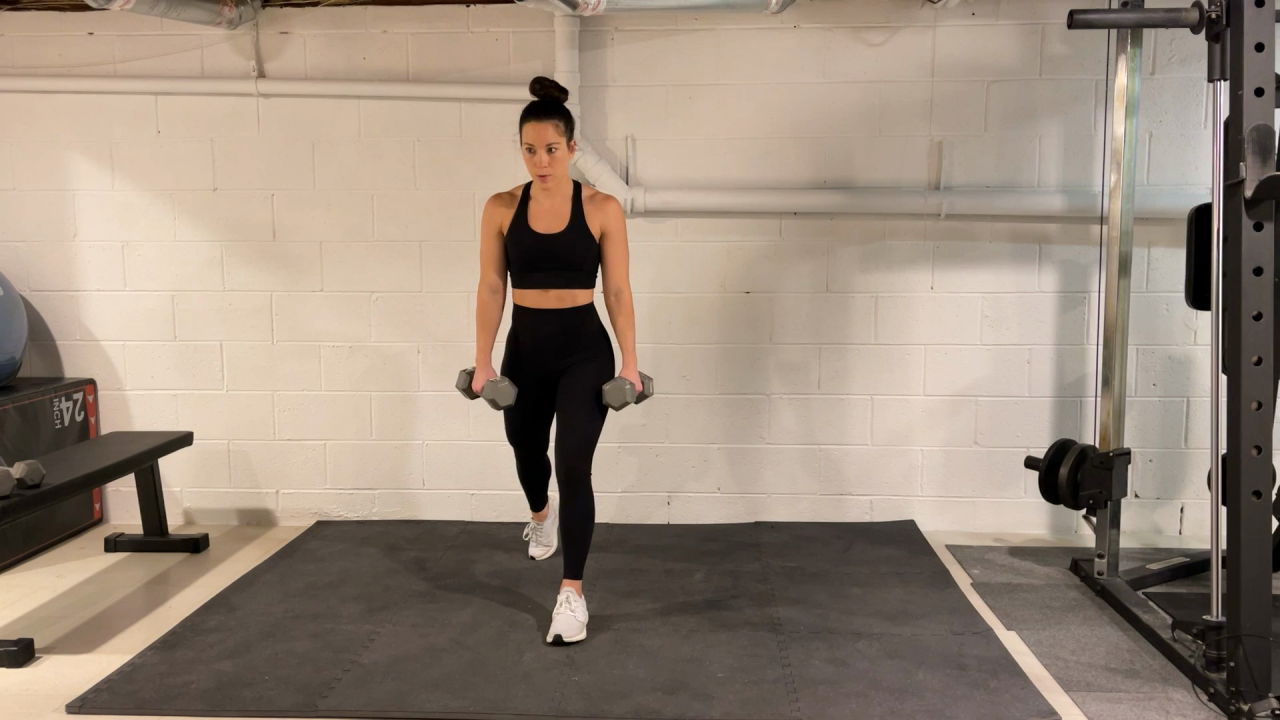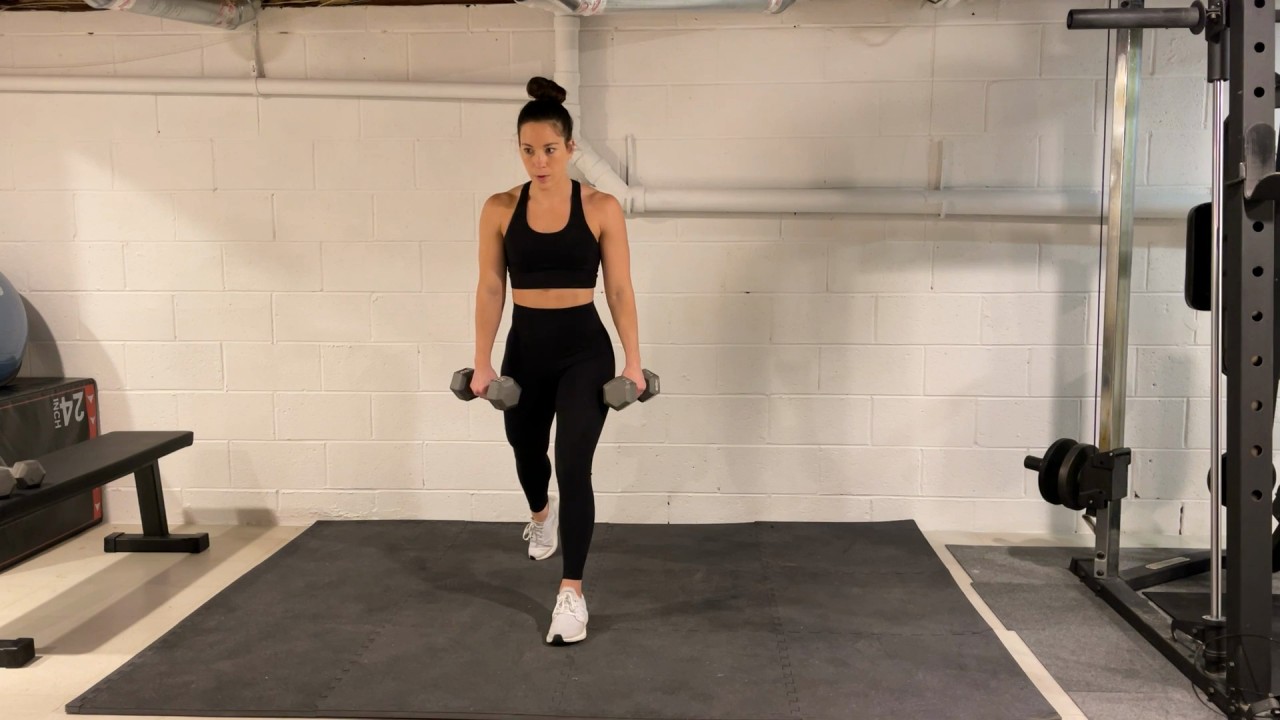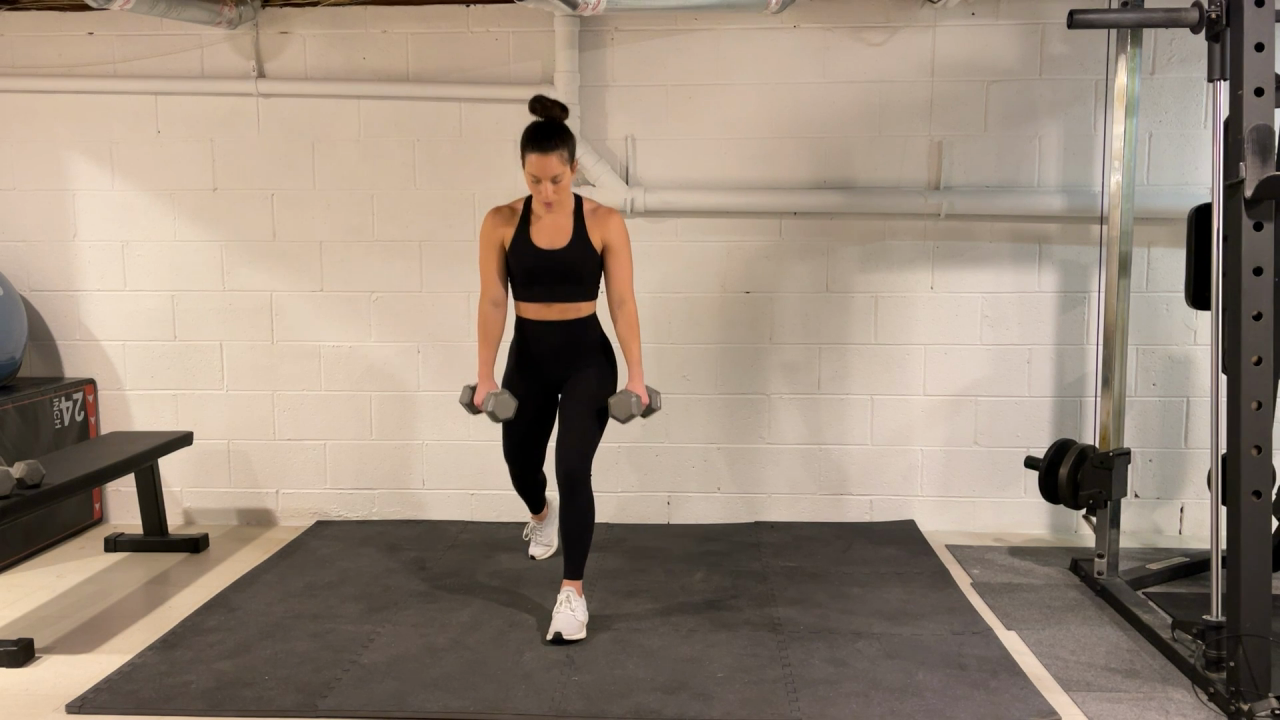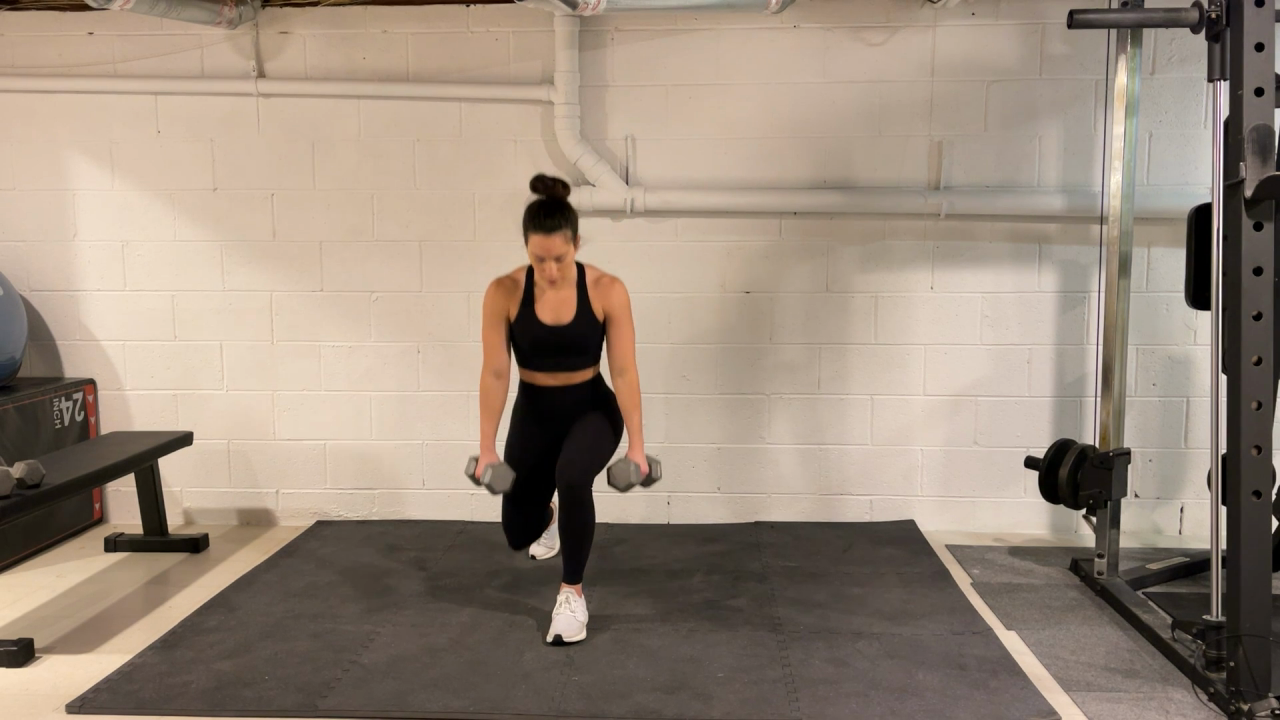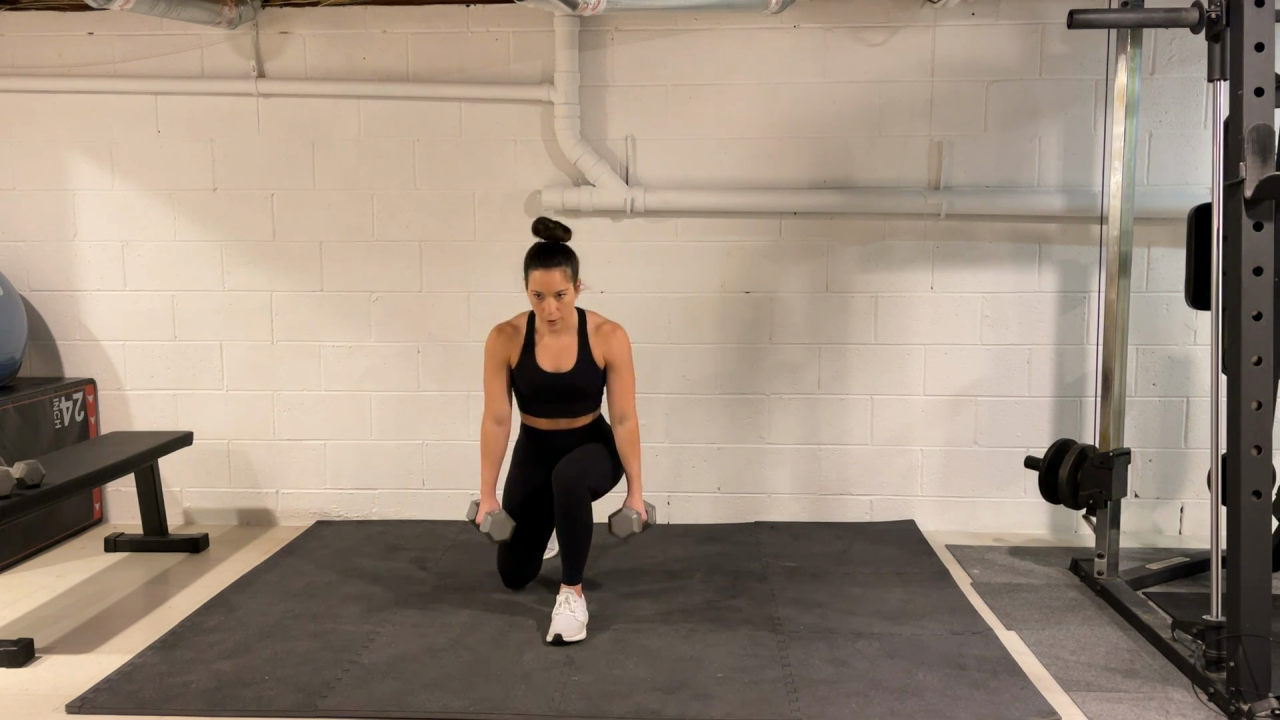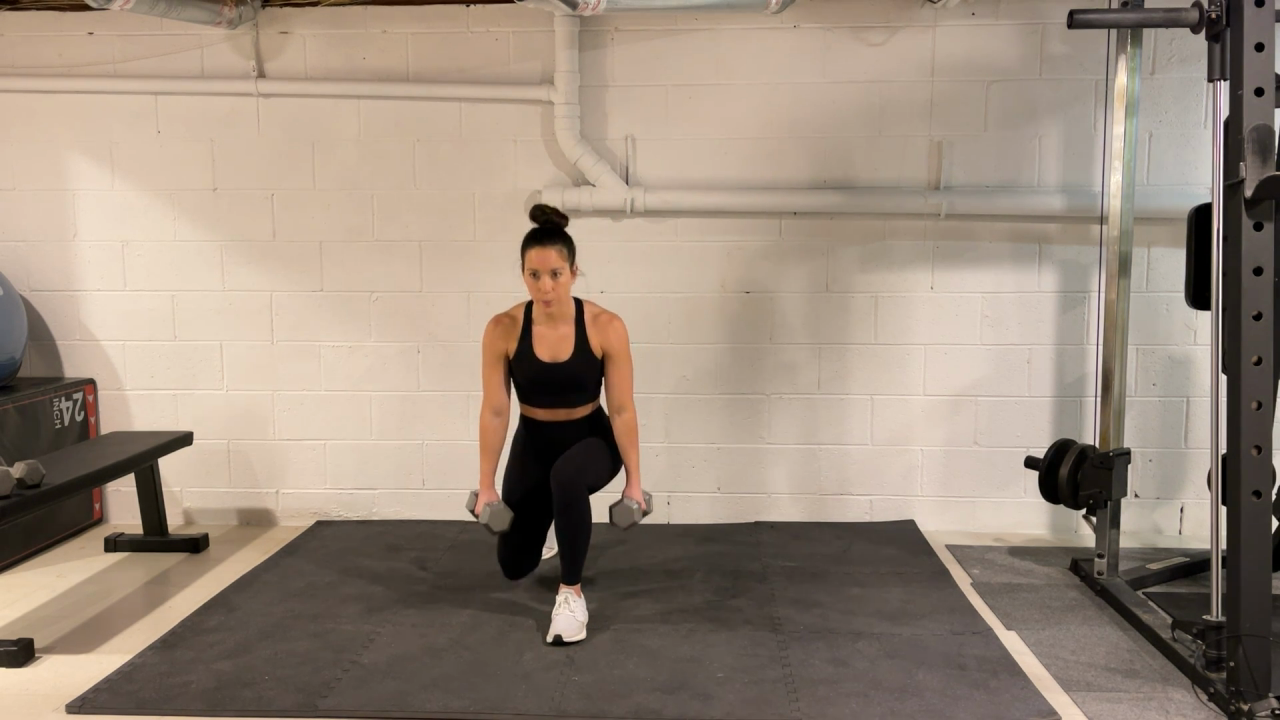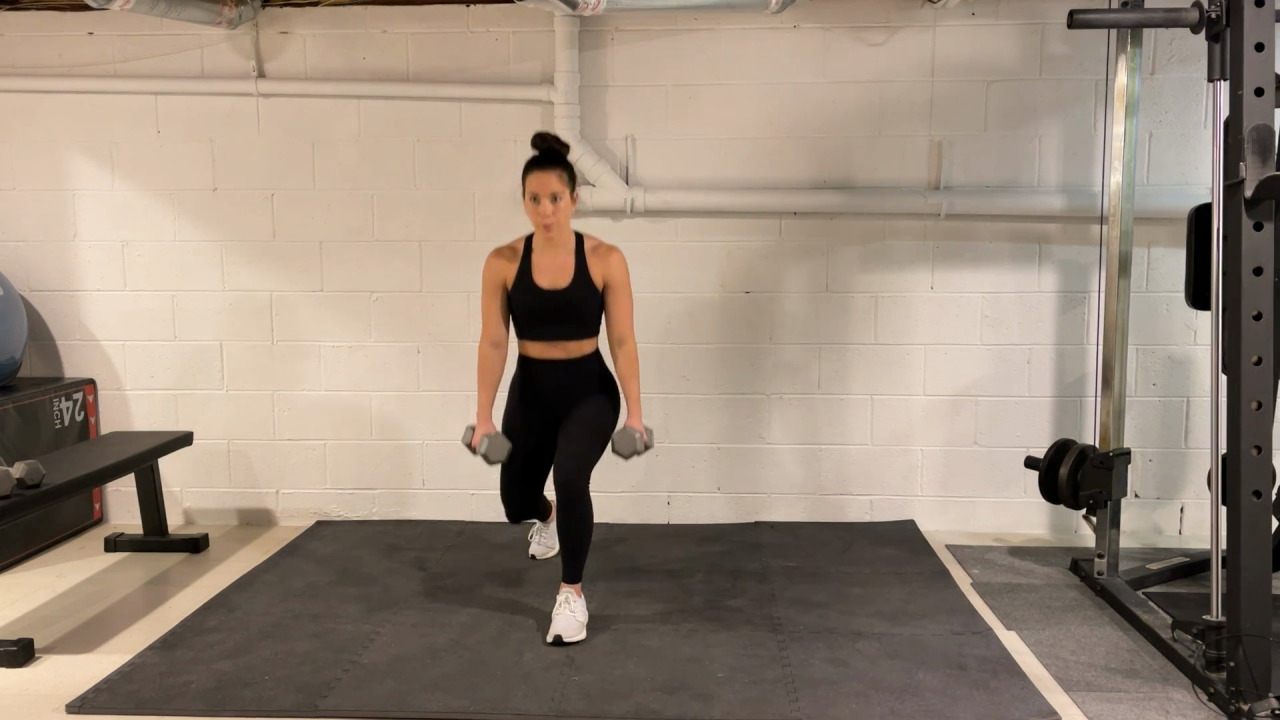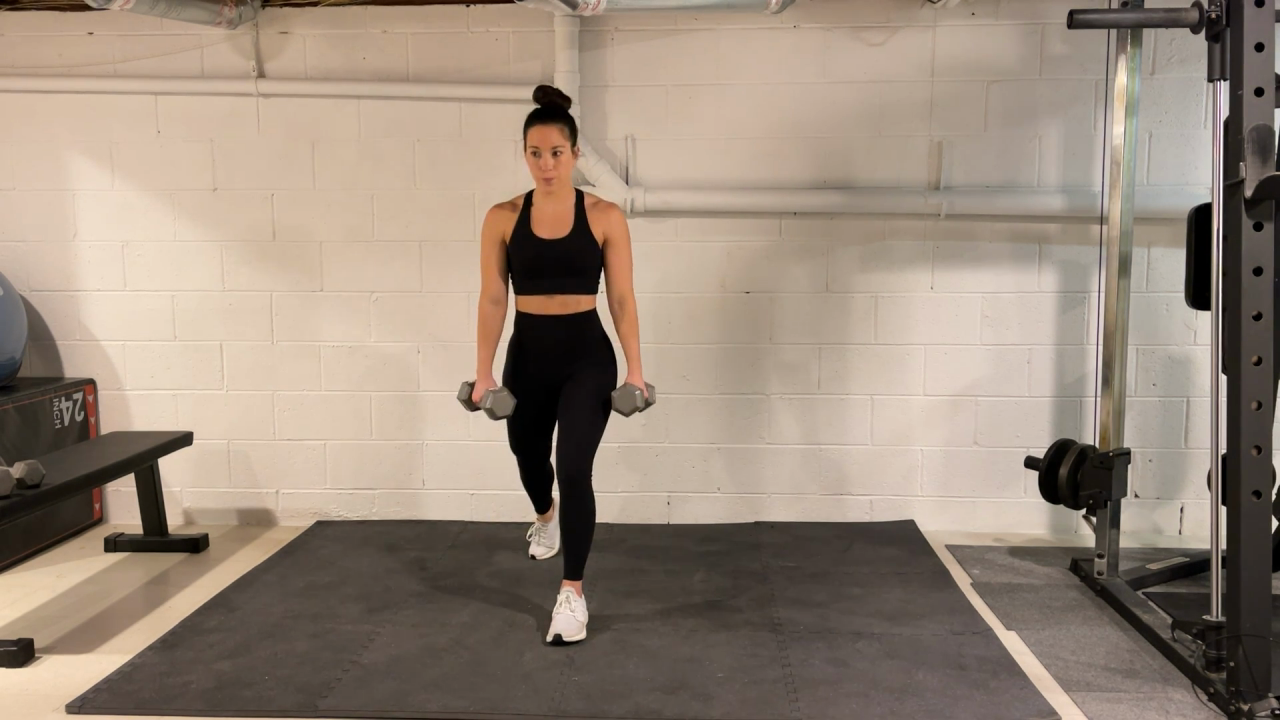
dt=0.3s
person 1, frame 1
left shoulder: (602, 208)
right shoulder: (501, 208)
left elbow: (618, 290)
right elbow: (491, 288)
left wrist: (629, 361)
right wrist: (483, 361)
left hip: (584, 351)
right hip: (525, 351)
left knee: (574, 467)
right knee: (526, 451)
left ankle: (572, 592)
right ankle: (542, 514)
person 1, frame 2
left shoulder: (601, 208)
right shoulder: (500, 209)
left elbow: (619, 289)
right elbow: (490, 289)
left wrist: (633, 360)
right wrist: (482, 361)
left hip: (584, 350)
right hip: (524, 350)
left knee: (574, 467)
right knee: (526, 451)
left ankle: (572, 593)
right ankle: (541, 514)
person 1, frame 3
left shoulder: (605, 222)
right shoulder: (501, 221)
left elbow: (622, 303)
right elbow: (492, 302)
left wrist: (635, 375)
right wrist: (485, 375)
left hip: (587, 358)
right hip: (528, 359)
left knee: (573, 468)
right knee: (520, 462)
left ankle: (573, 592)
right ankle: (541, 514)
person 1, frame 4
left shoulder: (608, 291)
right shoulder: (504, 293)
left elbow: (624, 372)
right elbow: (495, 374)
left wrist: (636, 443)
right wrist: (487, 446)
left hip: (591, 409)
right hip: (533, 412)
left knee: (573, 476)
right knee: (517, 532)
left ankle: (572, 593)
right ankle: (548, 517)
person 1, frame 5
left shoulder: (609, 337)
right shoulder: (504, 338)
left elbow: (624, 419)
right elbow: (496, 420)
left wrist: (635, 489)
right wrist: (487, 493)
left hip: (591, 445)
right hip: (534, 452)
left knee: (569, 480)
right knee: (515, 573)
left ankle: (572, 594)
right ankle: (548, 524)
person 1, frame 6
left shoulder: (606, 326)
right shoulder: (503, 329)
left elbow: (622, 409)
right elbow: (494, 411)
left wrist: (633, 480)
right wrist: (486, 484)
left hip: (590, 438)
right hip: (533, 443)
left knee: (567, 481)
right knee: (514, 565)
left ankle: (571, 595)
right ankle: (548, 523)
person 1, frame 7
left shoulder: (606, 260)
right shoulder: (503, 262)
left elbow: (623, 342)
right elbow: (493, 344)
left wrist: (634, 410)
right wrist: (484, 415)
left hip: (589, 389)
right hip: (530, 391)
left knee: (570, 476)
right knee: (516, 504)
left ankle: (572, 594)
right ankle: (547, 514)
person 1, frame 8
left shoulder: (605, 216)
right shoulder: (503, 218)
left elbow: (622, 297)
right elbow: (492, 299)
left wrist: (634, 368)
right wrist: (483, 372)
left hip: (587, 355)
right hip: (527, 355)
left knee: (575, 470)
right knee: (528, 456)
left ankle: (573, 593)
right ankle: (545, 515)
